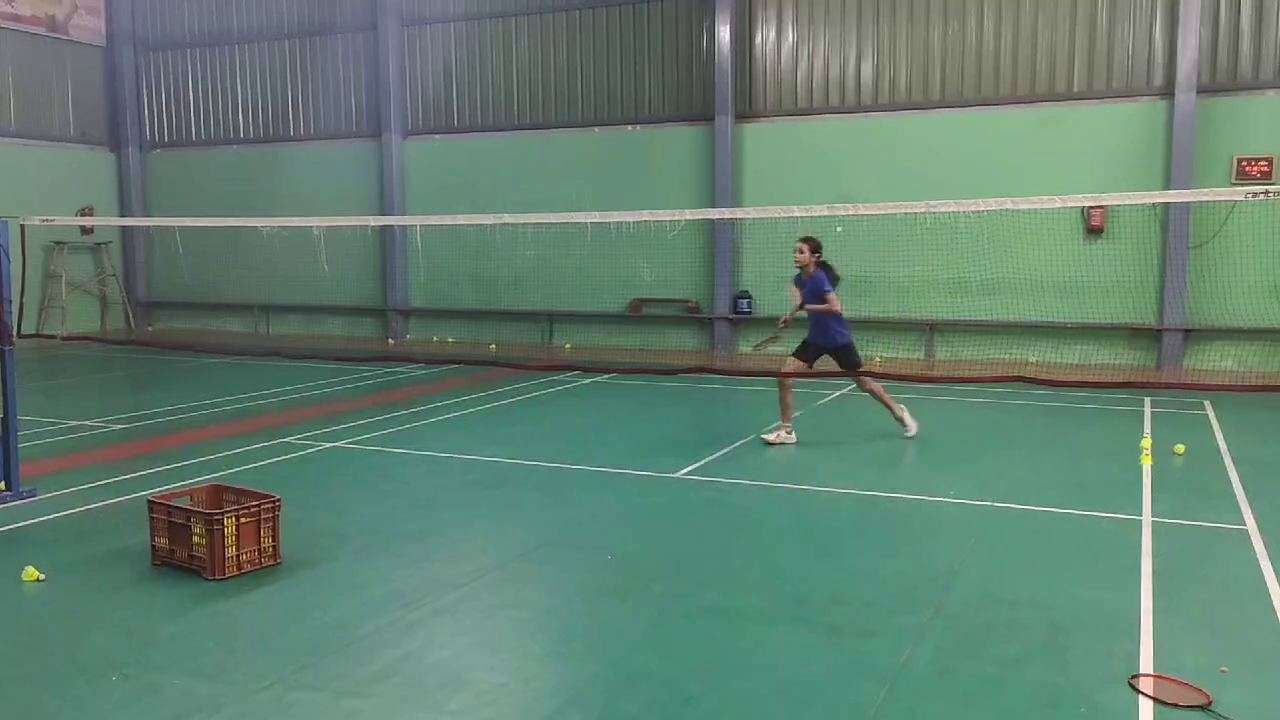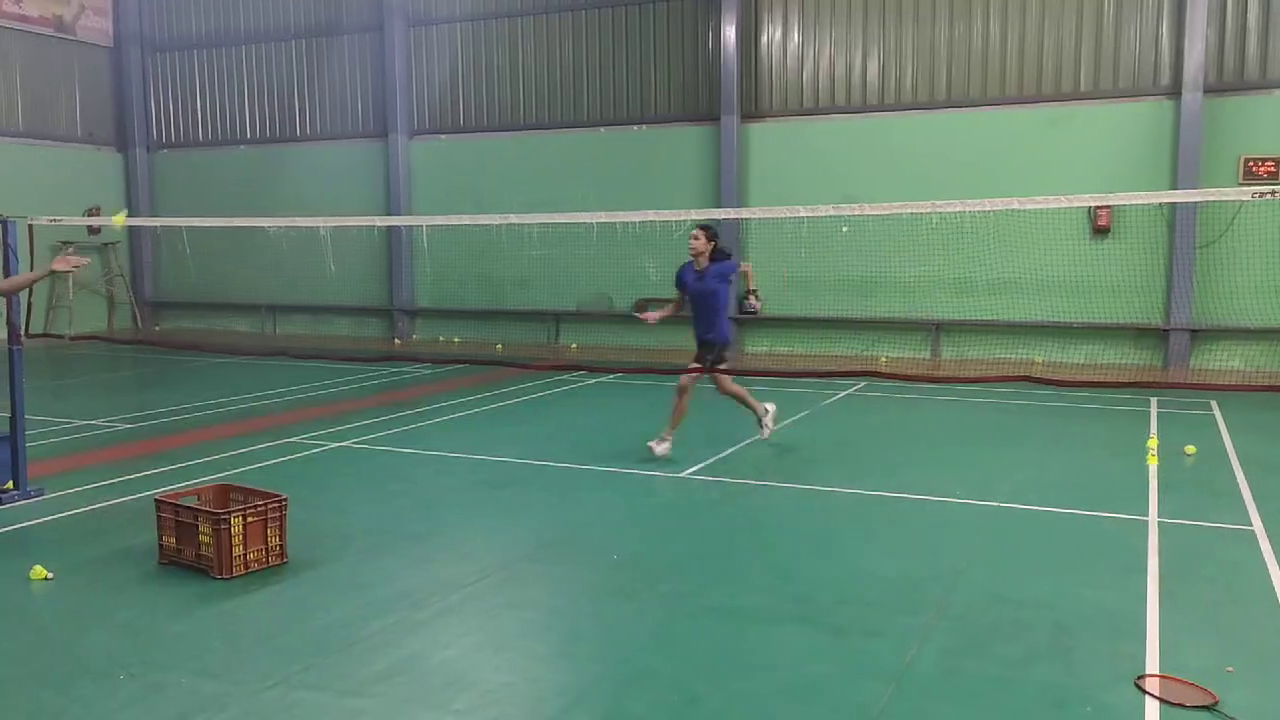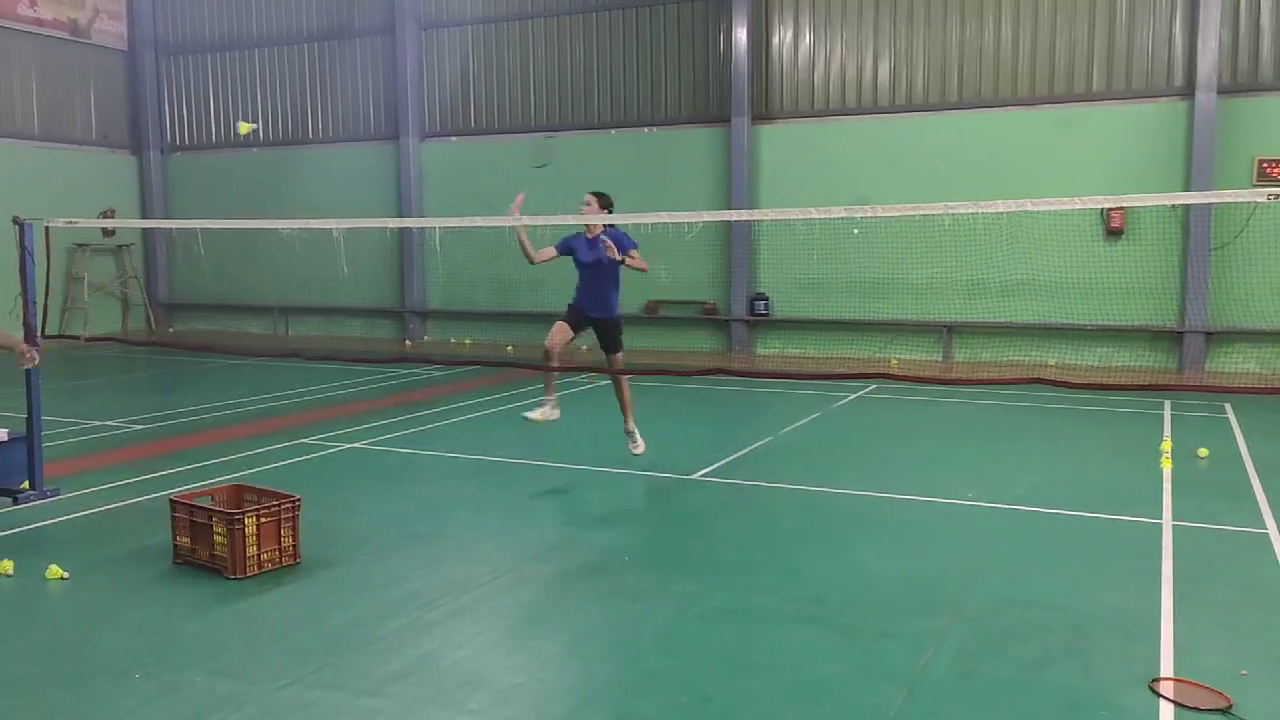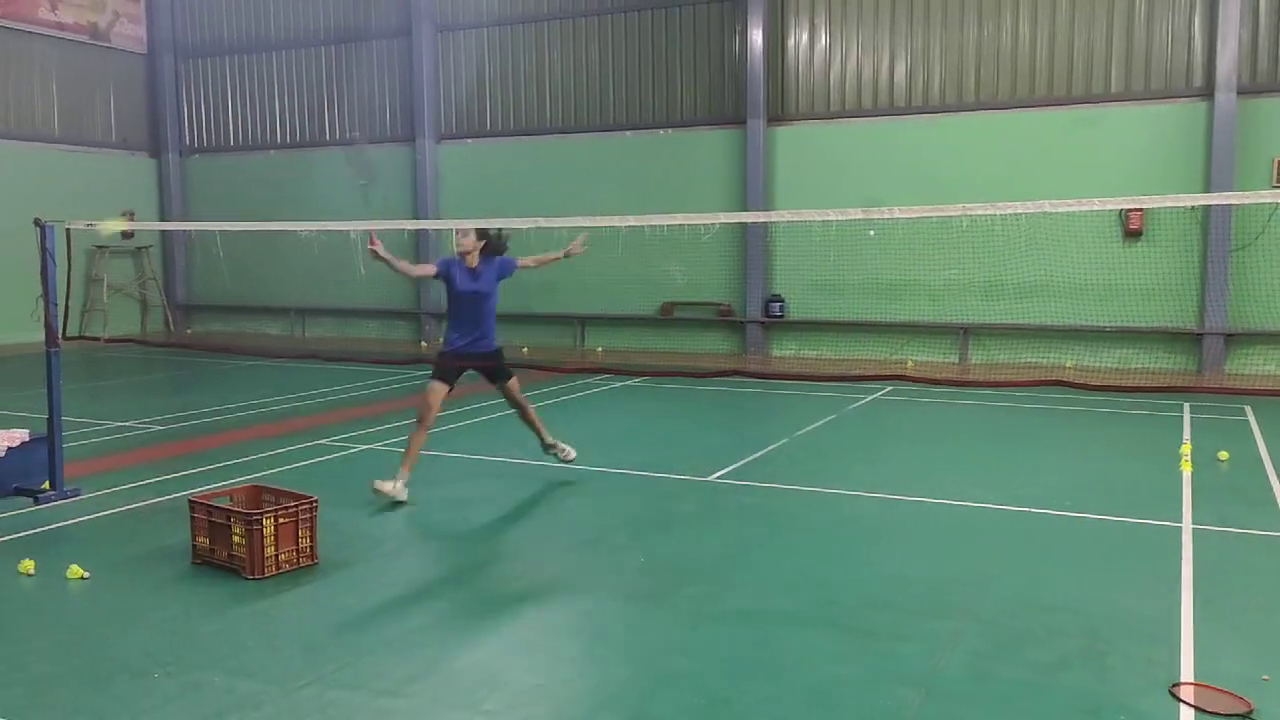
dt=0.3s
person 1, frame 1
left shoulder: (818, 277)
right shoulder: (800, 279)
left elbow: (835, 308)
left wrist: (804, 305)
right wrist: (790, 315)
left hip: (837, 339)
right hip: (815, 338)
left knee: (865, 386)
right knee: (784, 377)
left ankle: (899, 412)
right ankle: (786, 430)
person 1, frame 2
left shoulder: (723, 267)
right shoulder: (684, 272)
left elbow: (746, 268)
right elbow: (677, 305)
left wrist: (752, 294)
right wrist: (658, 315)
left hip: (718, 338)
right hip: (703, 337)
left knee: (684, 385)
right knee: (724, 387)
left ankle: (667, 438)
right ankle: (763, 410)
person 1, frame 3
left shoulder: (616, 236)
right shoulder: (574, 240)
left elbow: (643, 266)
right elbow: (534, 258)
left wrist: (619, 259)
right wrist: (519, 225)
left hip: (607, 314)
right hip: (579, 308)
left knee: (618, 375)
right knee: (550, 347)
left ankle: (630, 429)
right ankle: (549, 404)
person 1, frame 4
left shoulder: (496, 266)
right shoulder: (450, 266)
left elbow: (530, 262)
right elbow: (412, 271)
left wrist: (565, 254)
right wrist: (384, 256)
left hip: (487, 349)
right hip: (455, 351)
left knee: (519, 402)
right knee: (426, 416)
left ankle: (549, 442)
right ankle: (400, 480)
